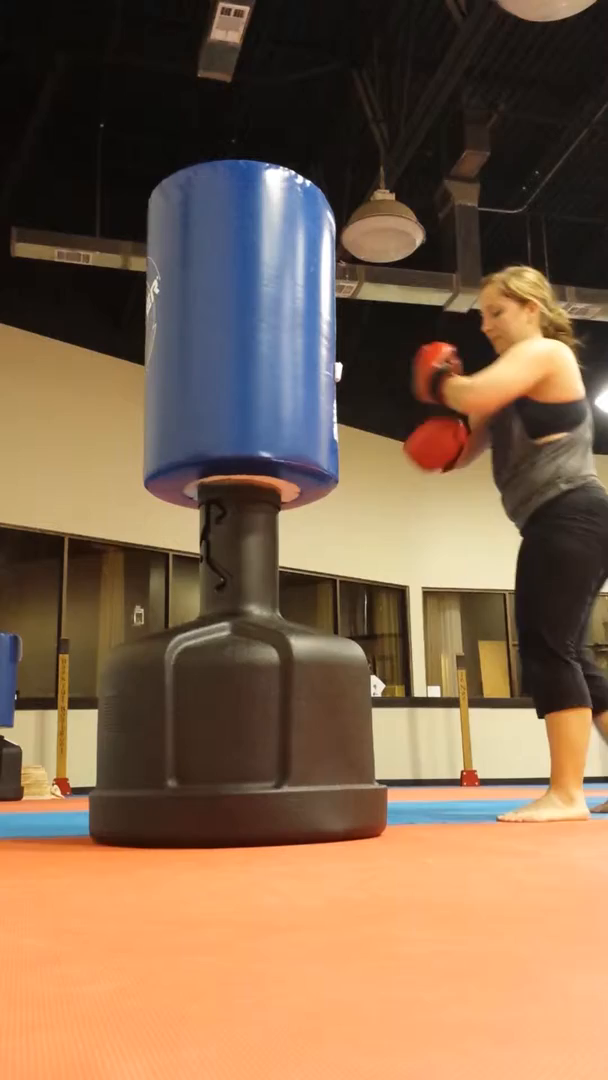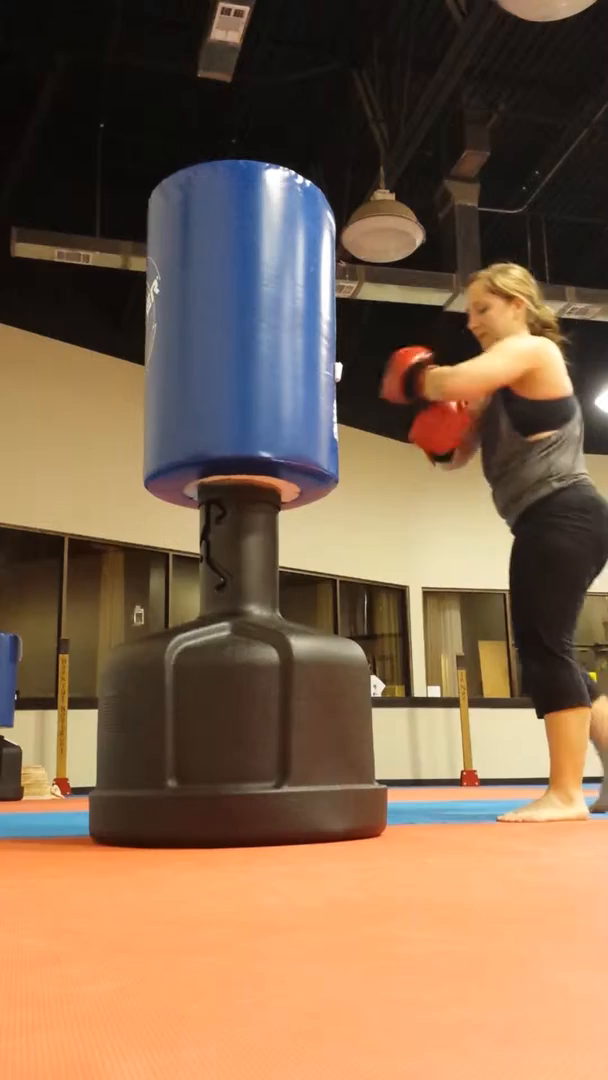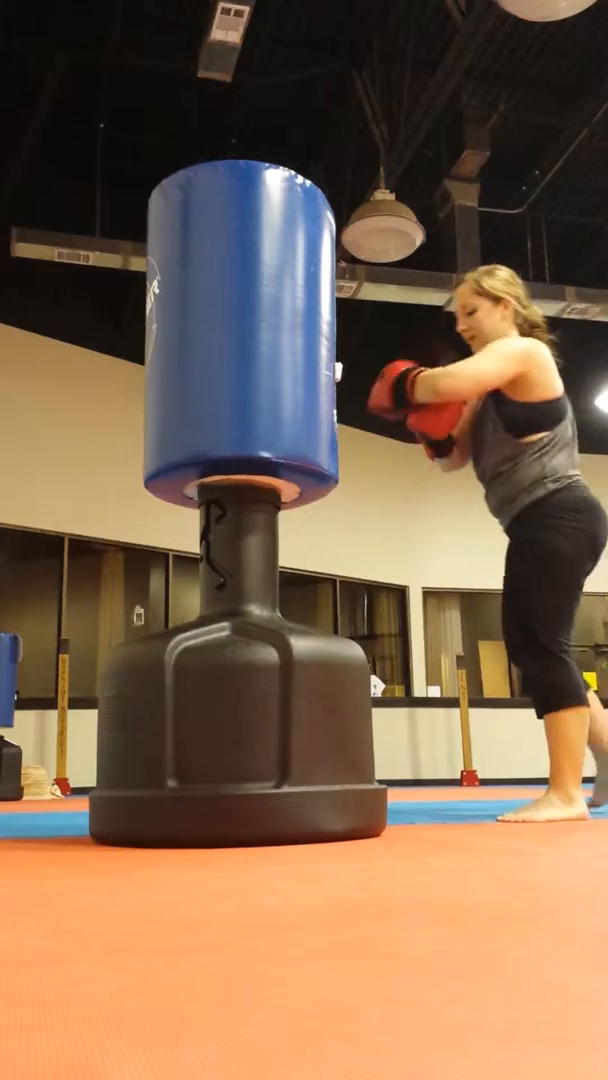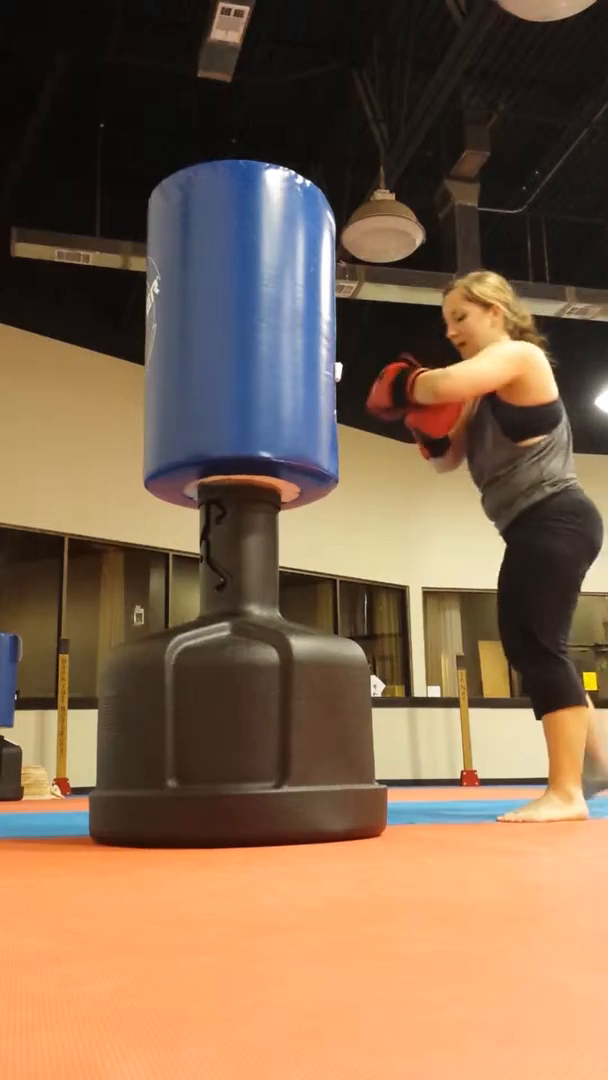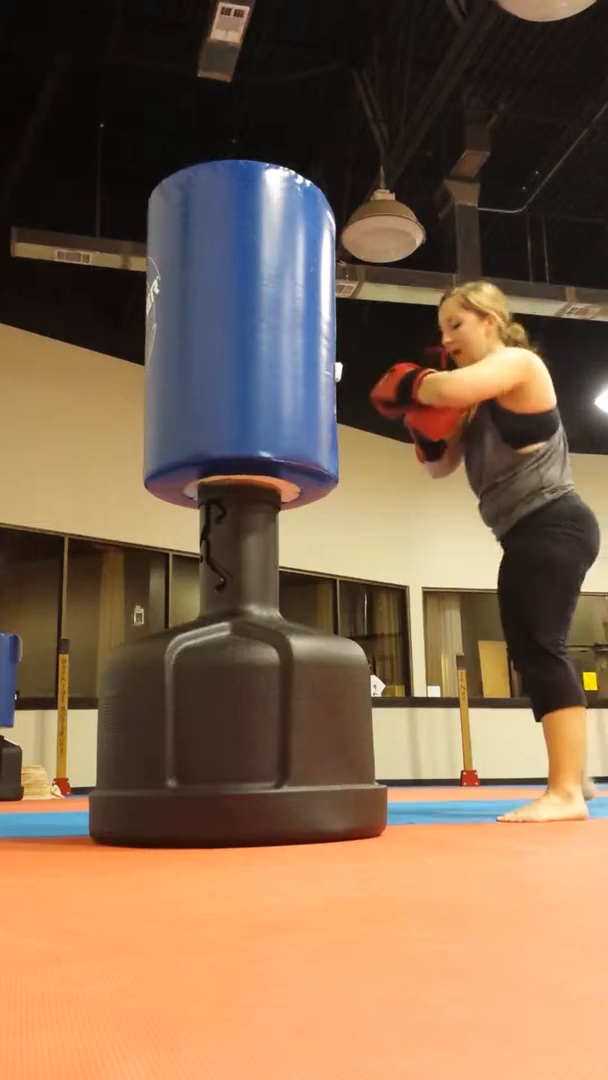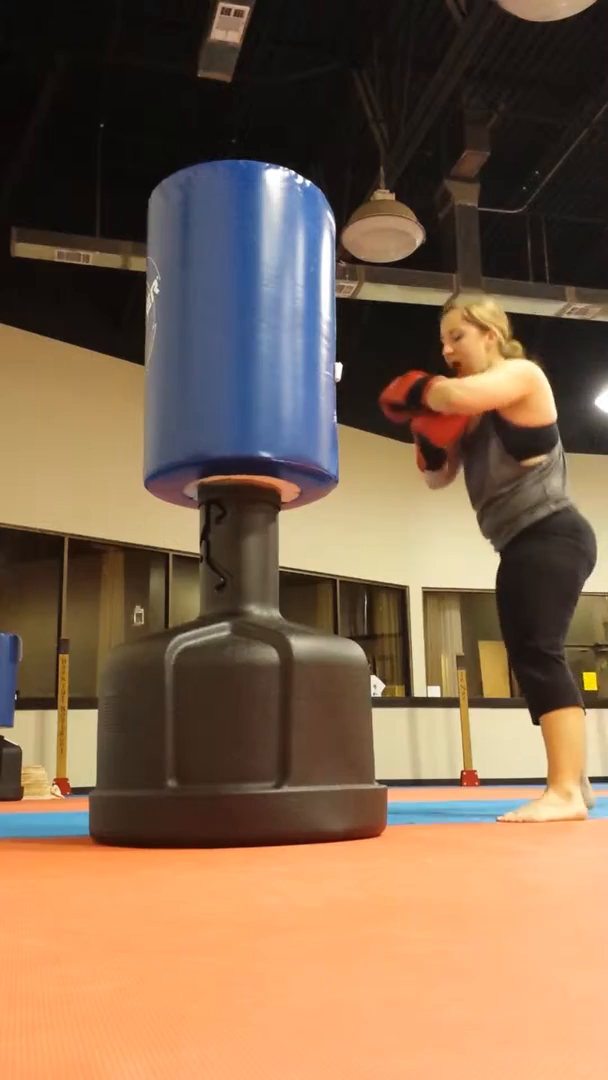
dt=0.1s
person 1, frame 1
left shoulder: (544, 353)
right shoulder: (515, 380)
left elbow: (473, 395)
right elbow: (467, 444)
left wrist: (439, 378)
left knee: (547, 650)
person 1, frame 2
left shoulder: (530, 349)
right shoulder: (501, 378)
left elbow: (453, 383)
right elbow: (461, 451)
left wrist: (414, 376)
left hip: (562, 520)
right hip: (560, 524)
left knee: (543, 649)
right knee: (548, 650)
person 1, frame 3
left shoulder: (522, 351)
right shoulder: (490, 385)
left elbow: (445, 384)
right elbow: (454, 458)
left wrist: (401, 386)
right wrist: (430, 425)
left hip: (556, 520)
right hip: (544, 527)
left knee: (541, 647)
right knee: (532, 646)
person 1, frame 4
left shoulder: (517, 355)
right shoulder: (485, 390)
left elbow: (445, 385)
right elbow: (448, 459)
left wrist: (399, 386)
right wrist: (428, 425)
left hip: (552, 523)
right hip: (538, 530)
left knee: (539, 648)
right knee: (528, 646)
person 1, frame 5
left shoulder: (517, 362)
right shoulder: (475, 399)
left elbow: (450, 388)
right elbow: (440, 465)
left wrist: (409, 385)
left hip: (552, 529)
right hip: (528, 536)
left knee: (539, 649)
right knee: (533, 651)
left ankle: (564, 792)
right ankle: (579, 779)
person 1, frame 6
left shoulder: (520, 376)
right shoulder: (475, 413)
left elbow: (458, 395)
right elbow: (438, 477)
left wrist: (419, 391)
right wrist: (429, 431)
left hip: (550, 538)
right hip: (523, 546)
left knee: (537, 652)
right knee: (532, 656)
left ankle: (563, 791)
right ankle: (577, 781)
